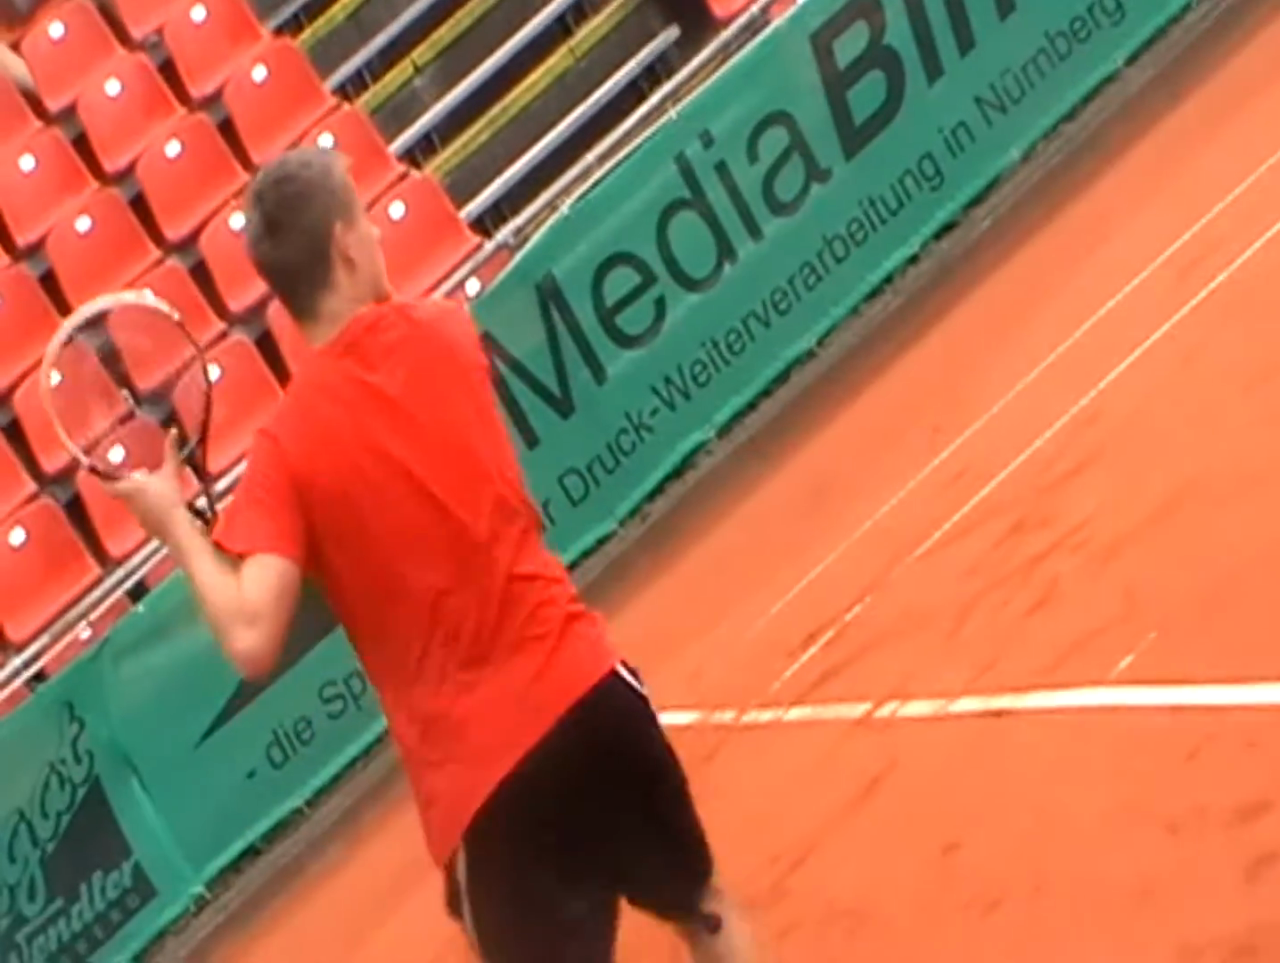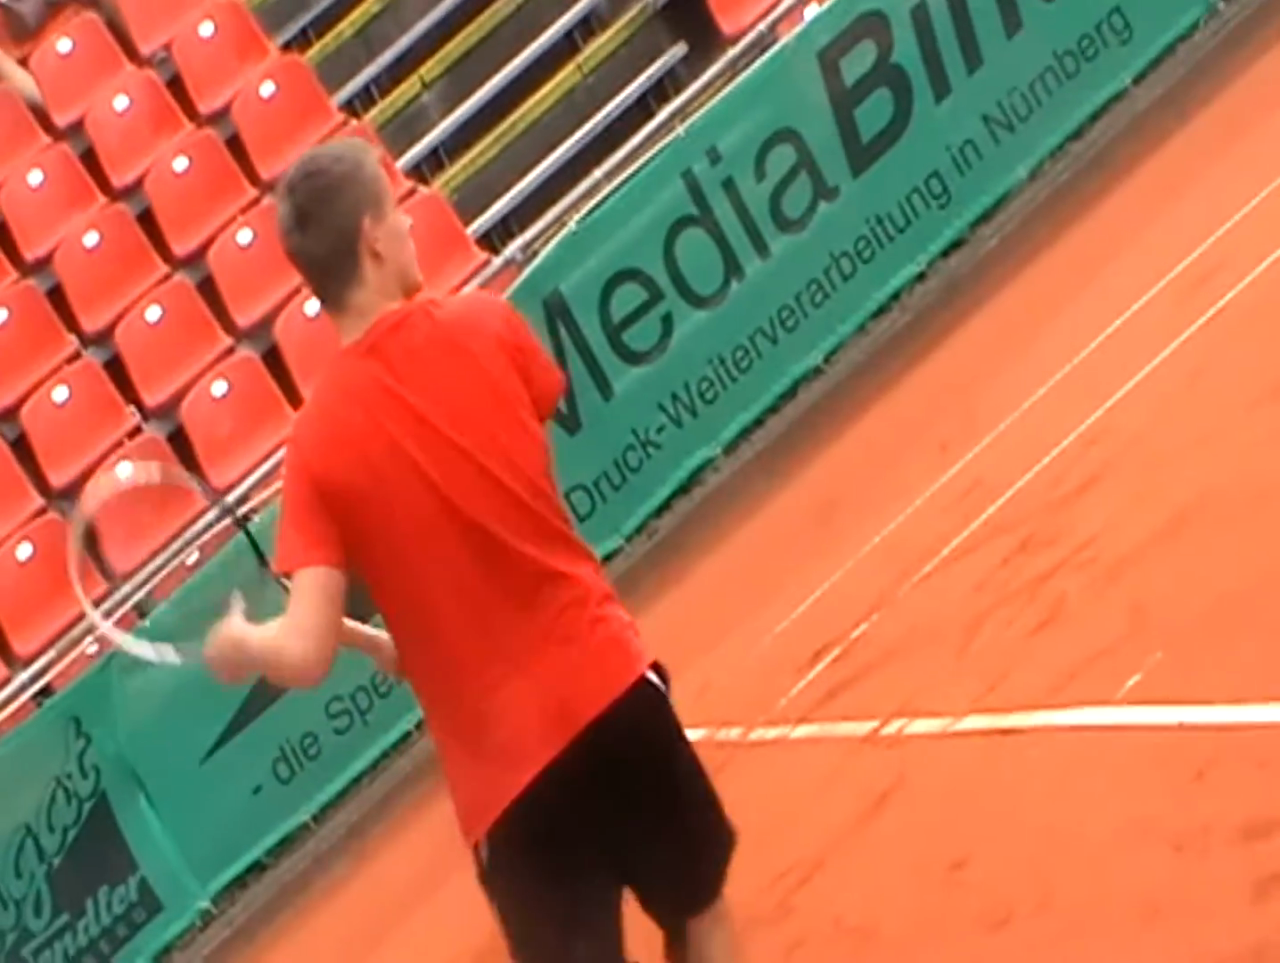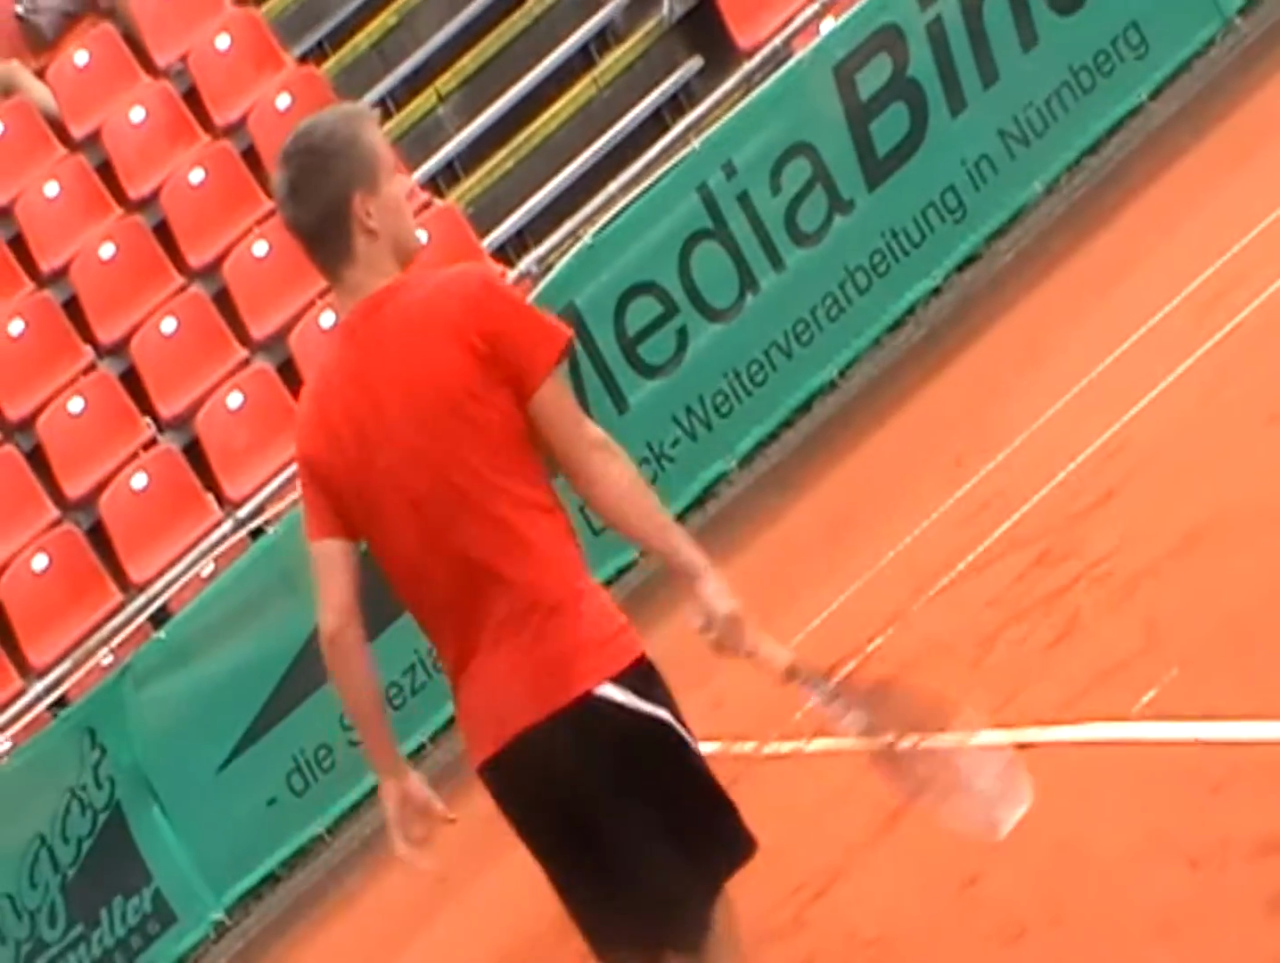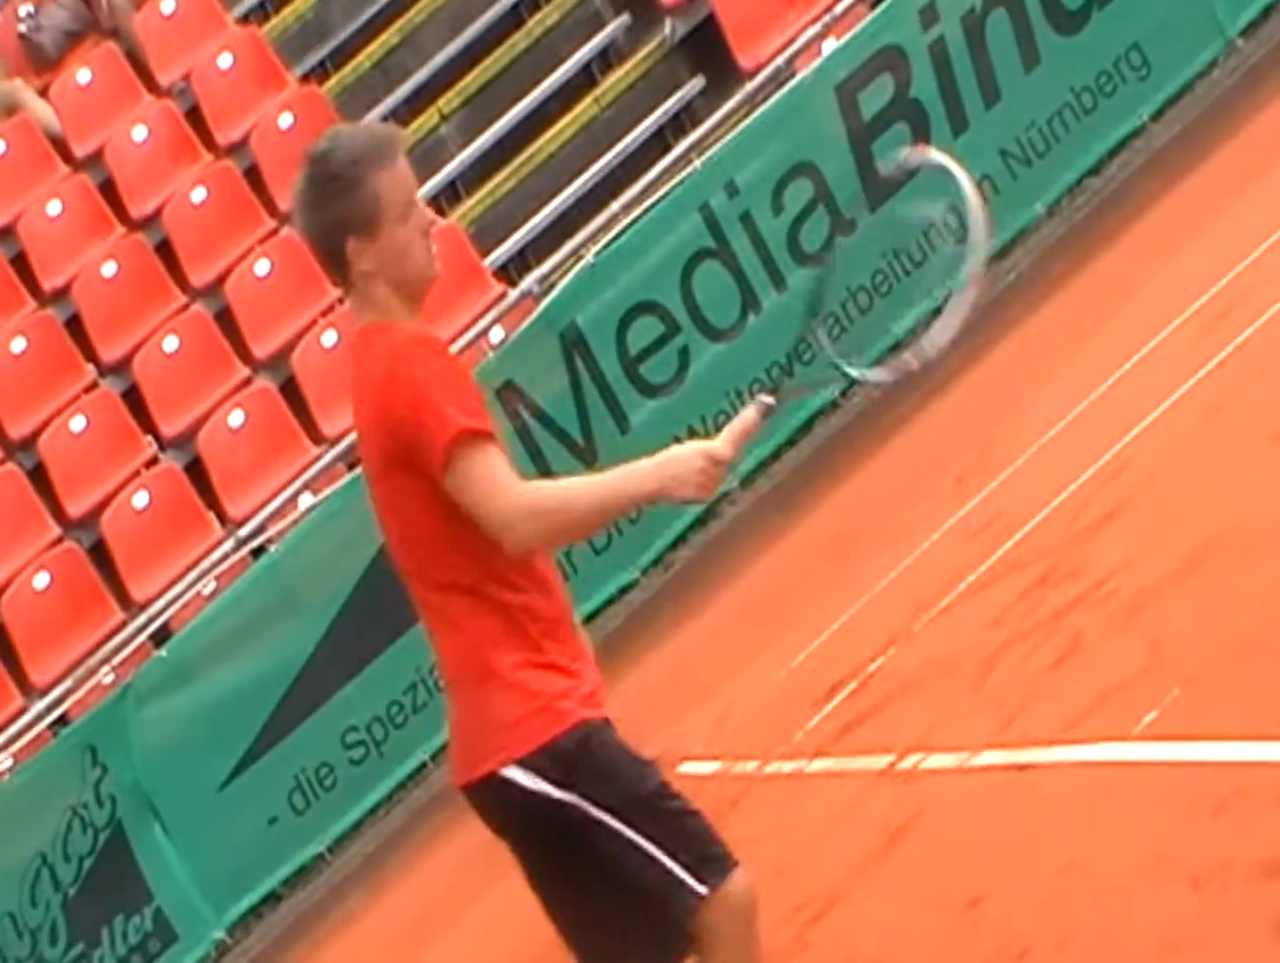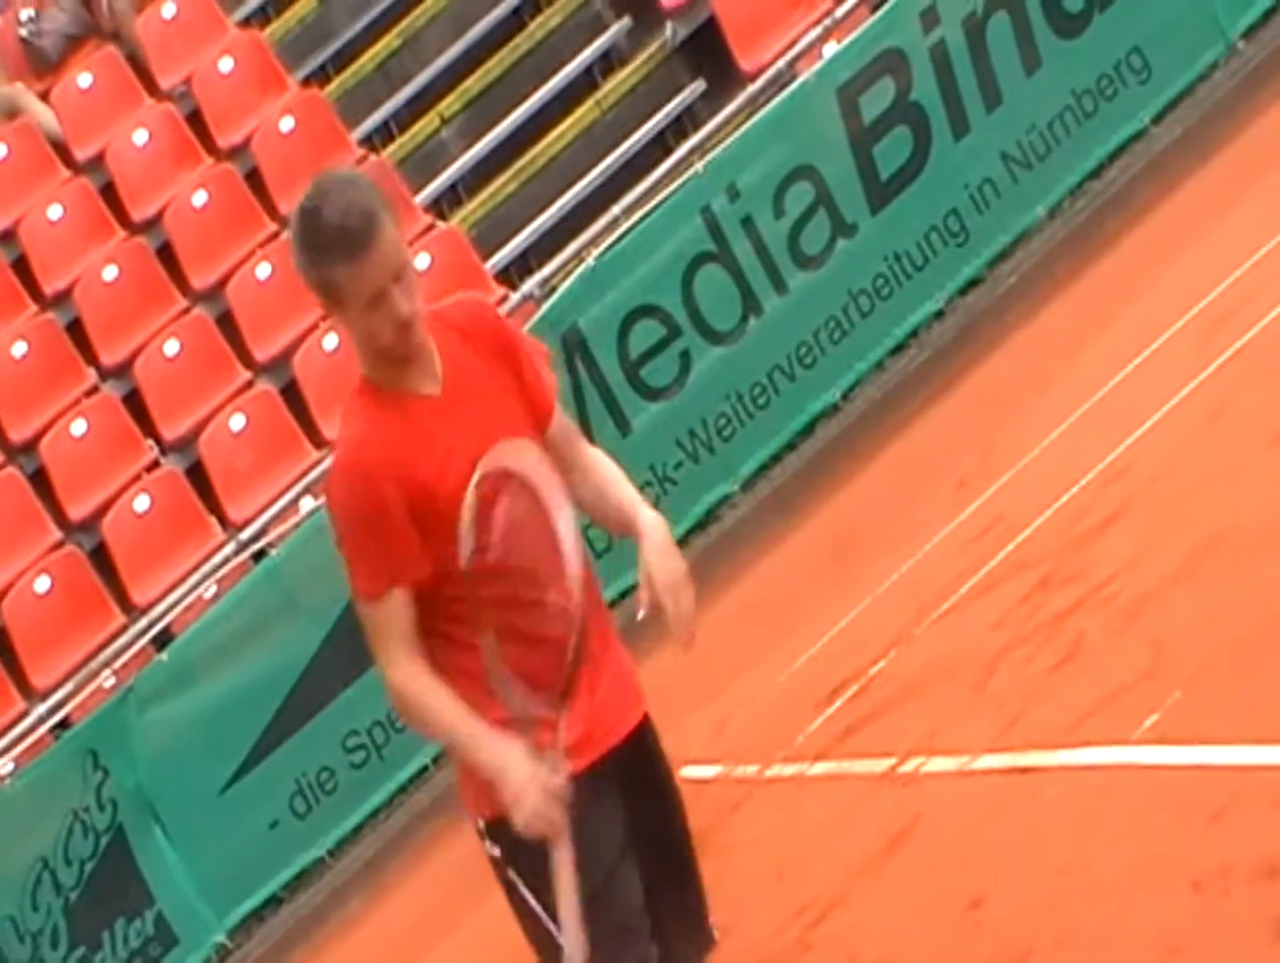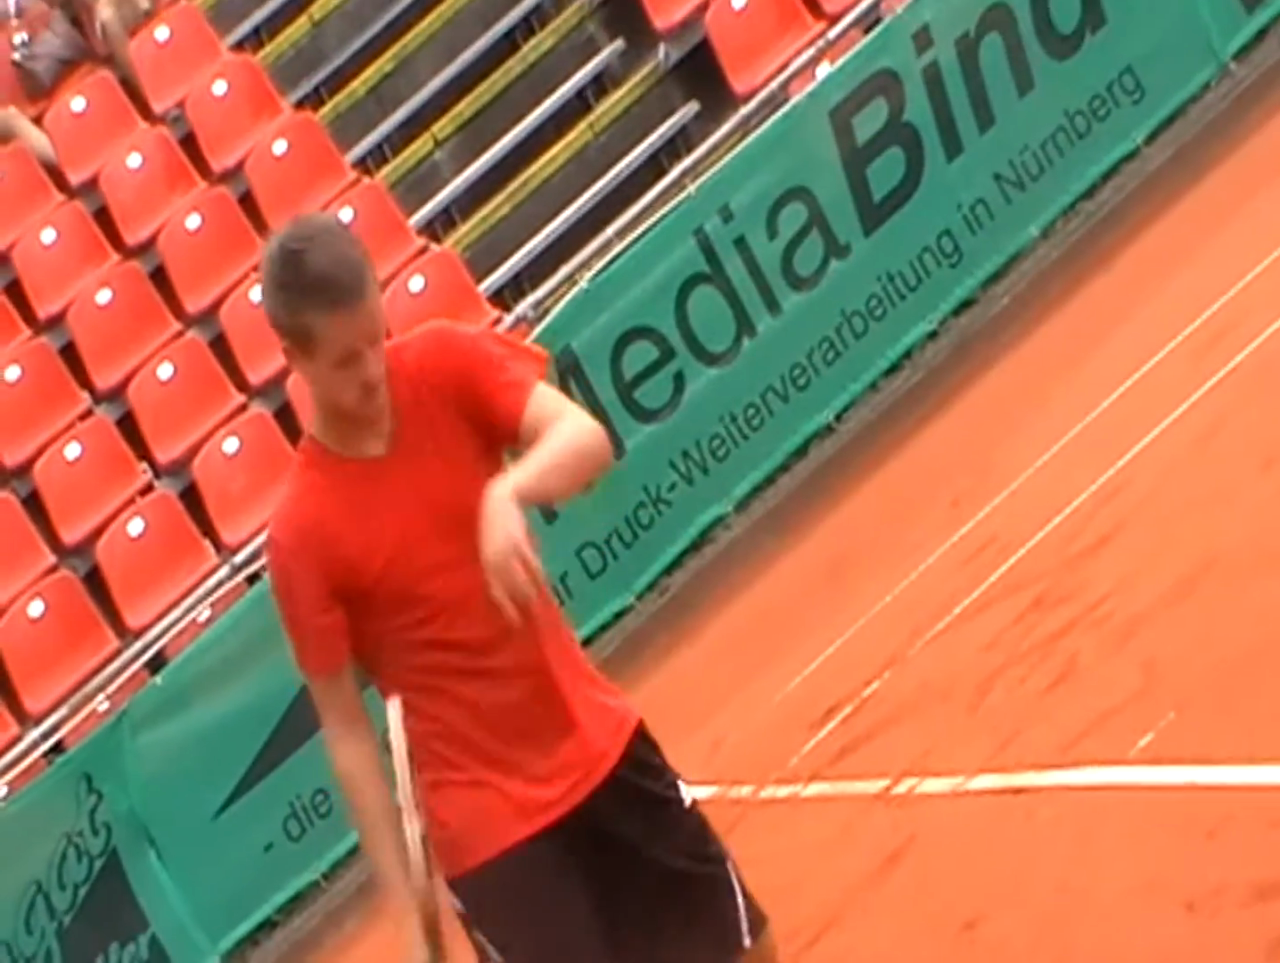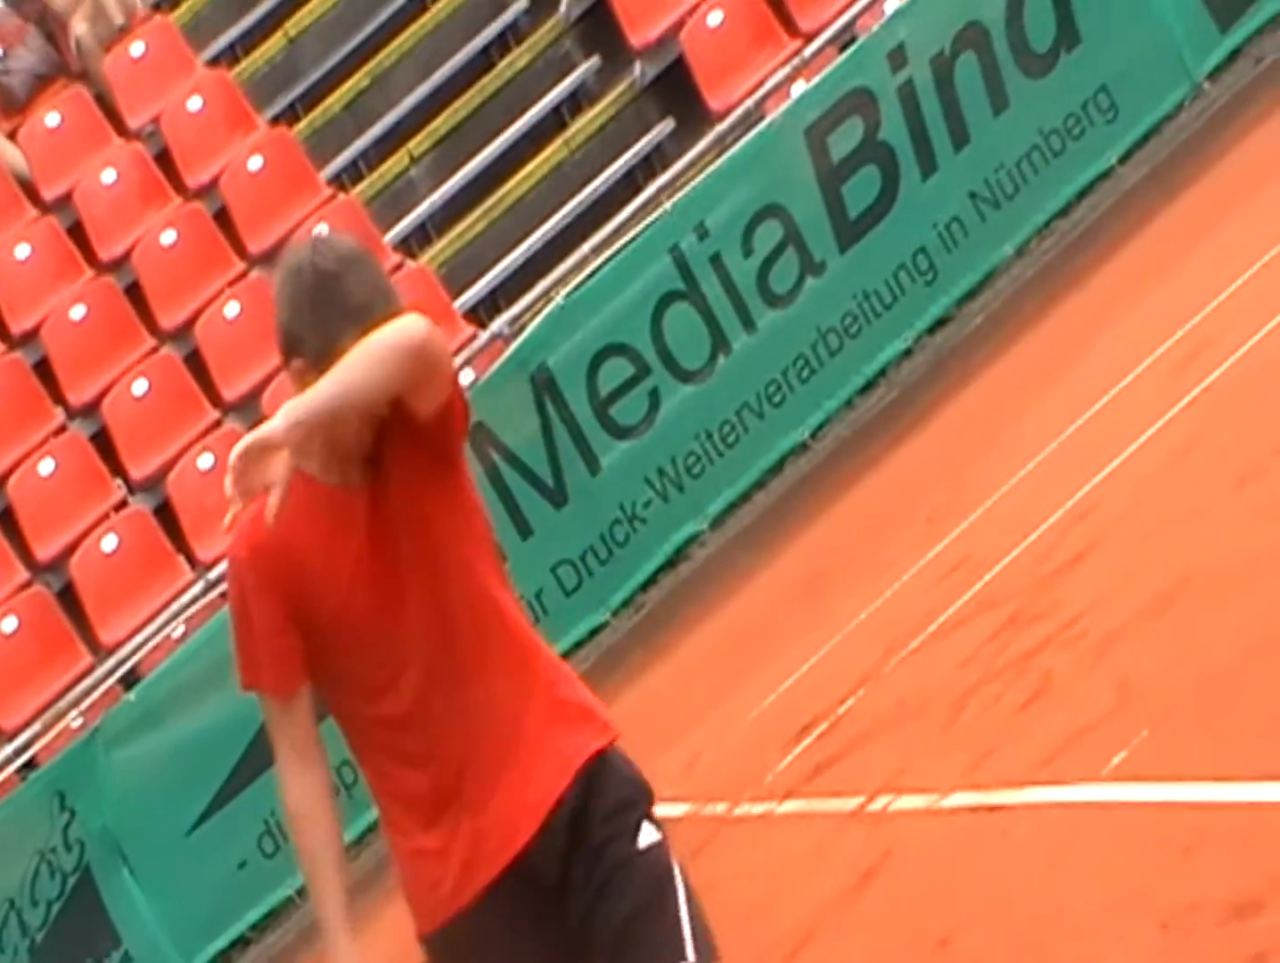
dt=0.3s
person 1, frame 1
left shoulder: (286, 442)
right shoulder: (446, 330)
left elbow: (254, 640)
left wrist: (176, 524)
left hip: (472, 770)
right hip: (586, 687)
person 1, frame 2
left shoulder: (319, 440)
right shoulder: (486, 326)
left elbow: (304, 655)
left wrist: (238, 641)
left hip: (497, 758)
right hip: (605, 682)
person 1, frame 3
left shoulder: (320, 417)
right shoulder: (473, 302)
left elbow: (338, 625)
right elbow: (588, 457)
left wrist: (390, 769)
right wrist: (697, 569)
left hip: (499, 719)
right hip: (584, 669)
person 1, frame 4
left shoulder: (400, 356)
right shoulder: (406, 365)
right elbow: (515, 516)
right wrist: (663, 472)
left hip: (544, 702)
right hip: (527, 724)
person 1, frame 5
left shoulder: (479, 329)
right shoulder: (367, 464)
left elbow: (575, 455)
right elbow: (402, 667)
left wrist: (649, 527)
right wrist: (503, 760)
left hip: (611, 714)
right hip: (525, 769)
person 1, frame 6
left shoulder: (443, 362)
right shoulder: (301, 533)
left elbow: (587, 439)
right elbow: (345, 731)
left wrist: (509, 491)
right wrist: (407, 903)
left hip: (599, 741)
right hip: (488, 819)
person 1, frame 7
left shoulder: (414, 422)
right shoulder: (263, 547)
left elbow: (418, 341)
right elbow: (298, 756)
left wrist: (287, 425)
left hip: (567, 764)
